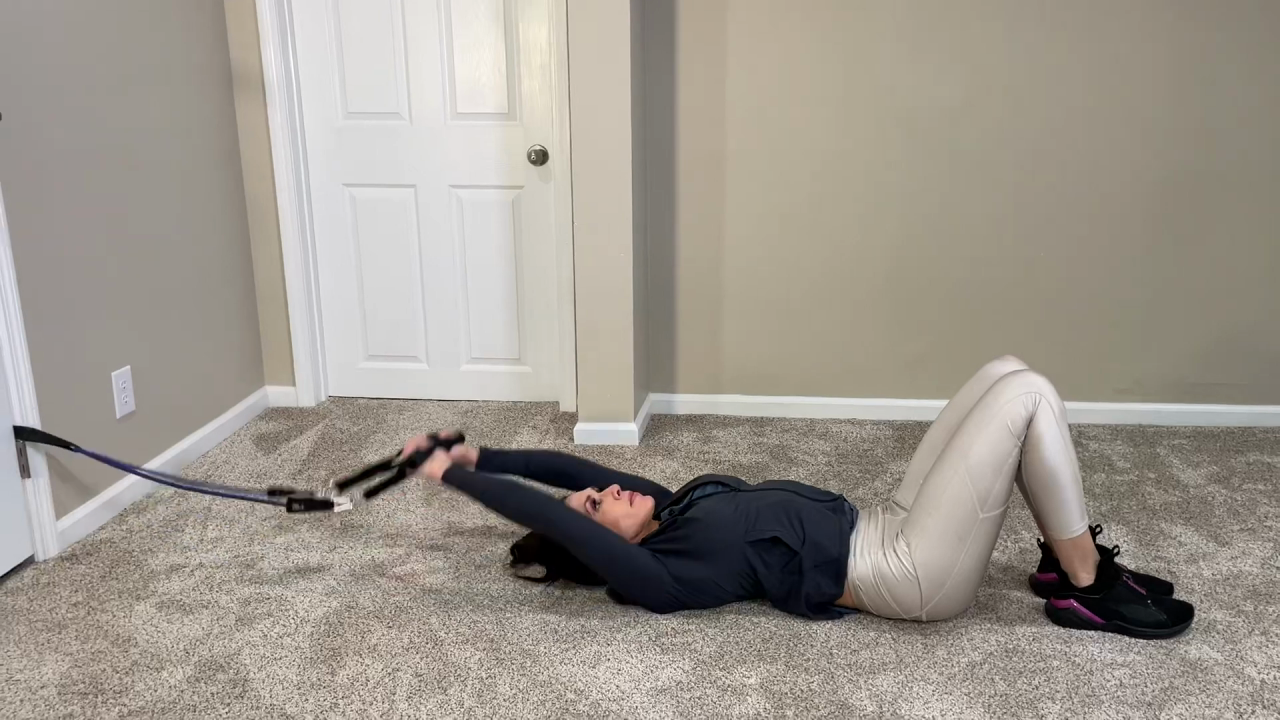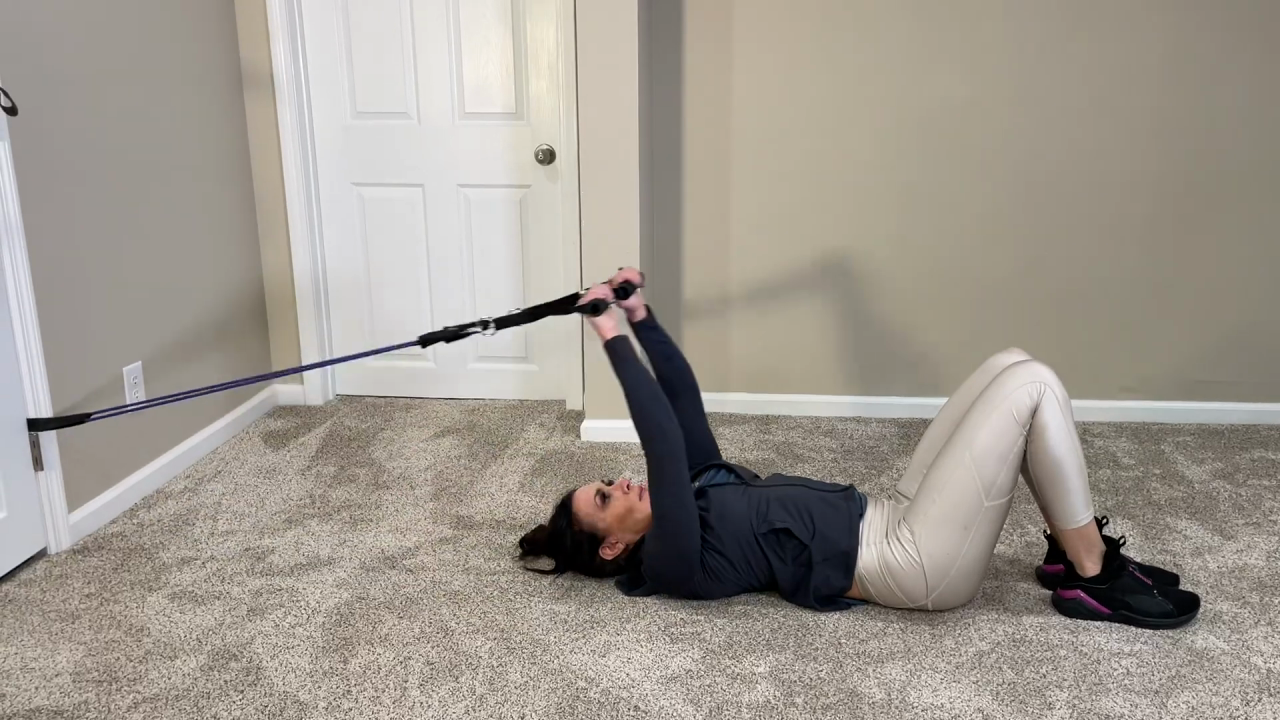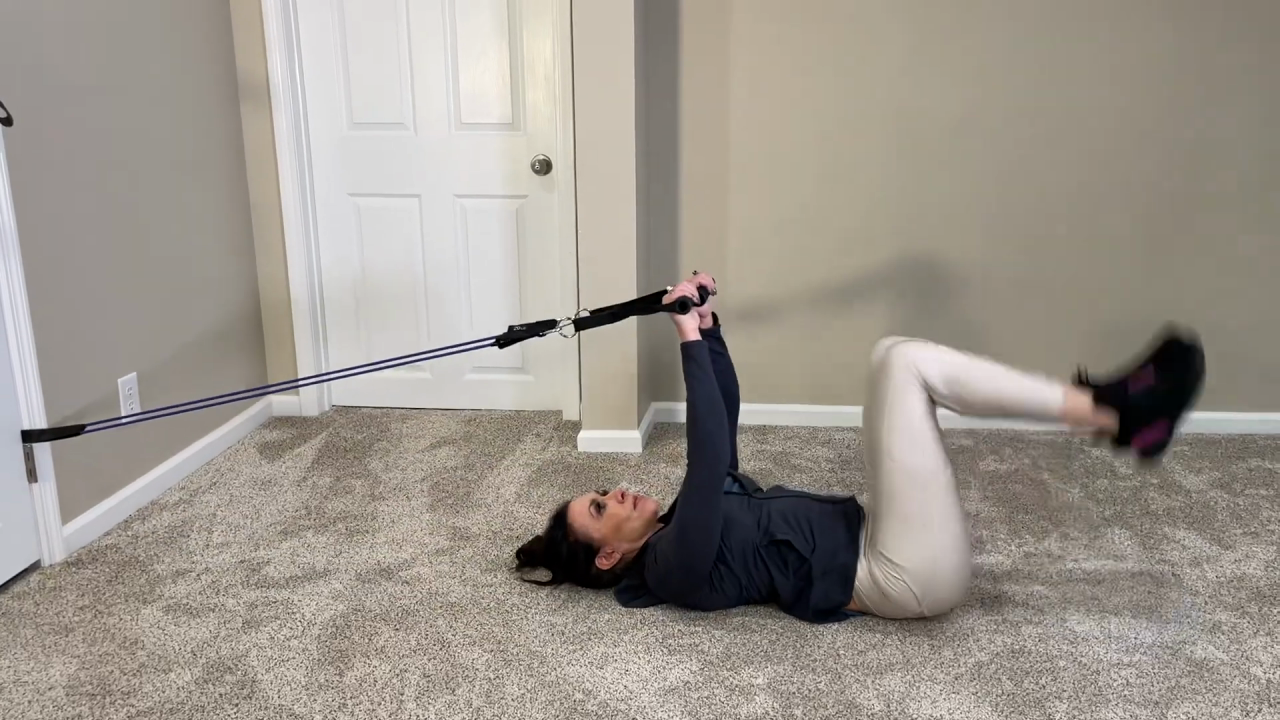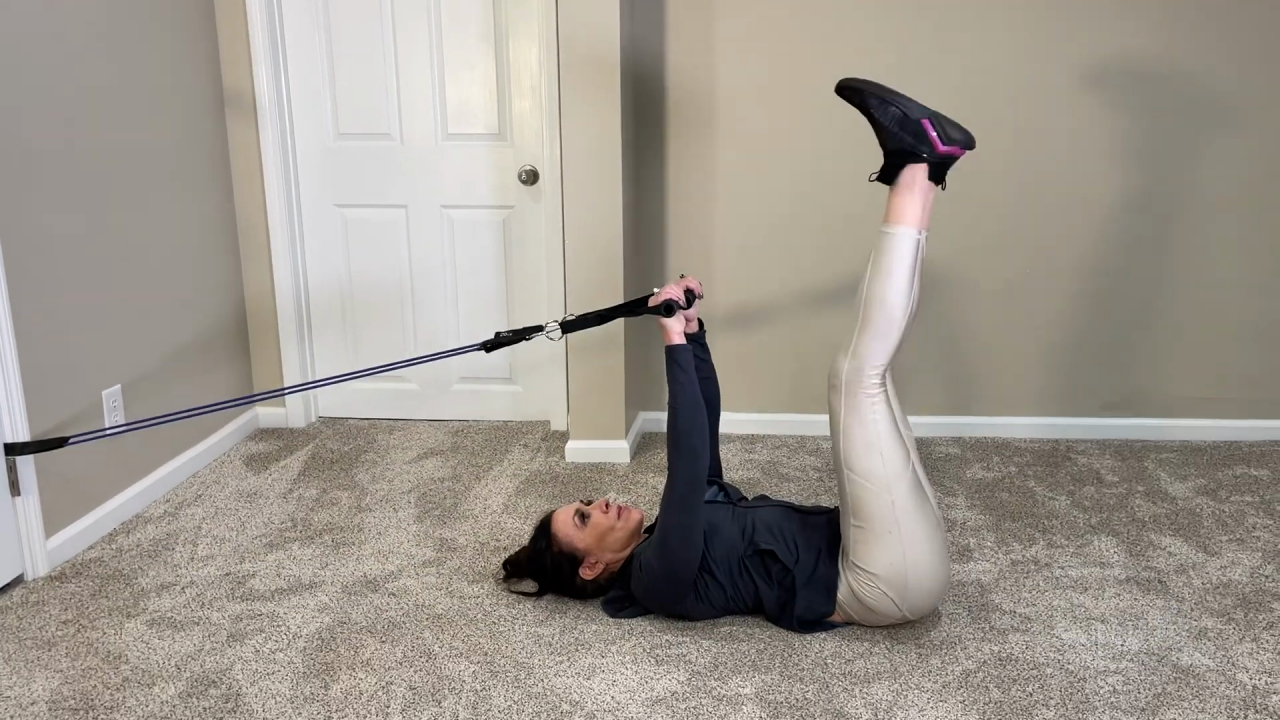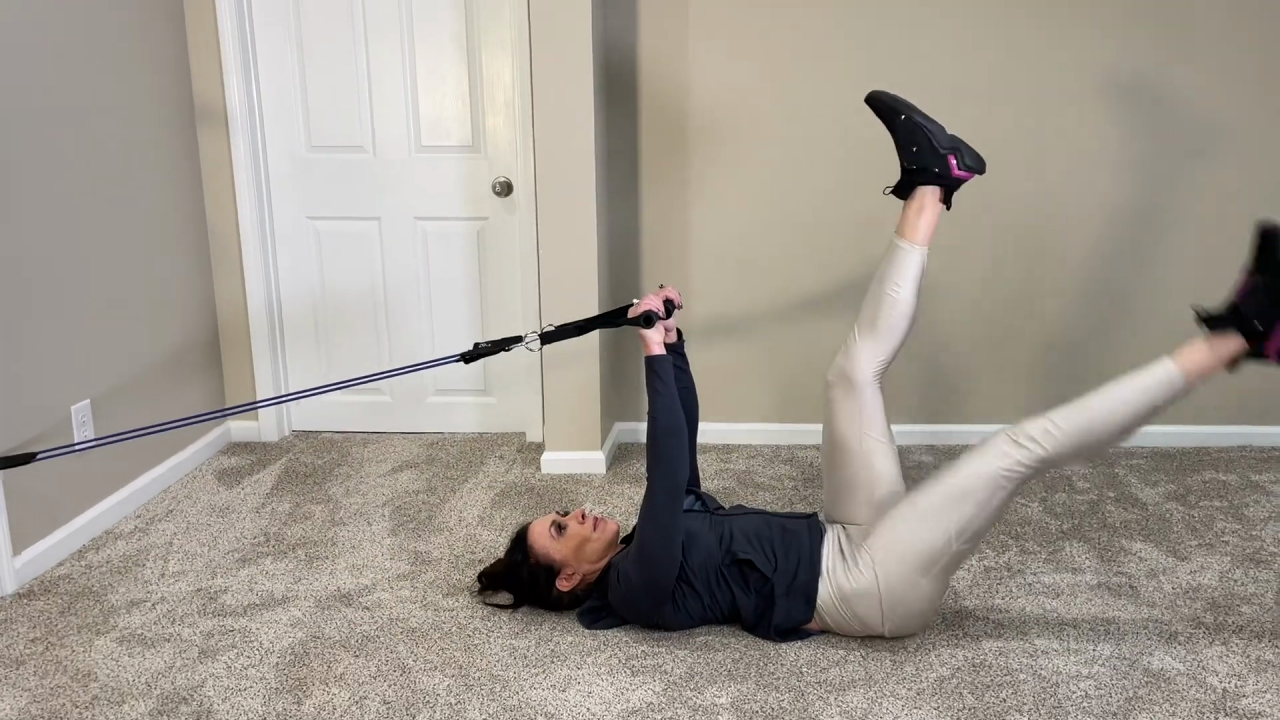
dt=0.7s
person 1, frame 1
left shoulder: (672, 512)
right shoulder: (661, 574)
left elbow: (579, 471)
right elbow: (556, 514)
left wrist: (473, 455)
right wrist: (457, 472)
left hip: (884, 528)
right hip: (910, 575)
left knee: (1006, 376)
right knee: (1027, 396)
left ankle: (1072, 559)
right ankle: (1089, 589)
person 1, frame 2
left shoulder: (702, 487)
right shoulder: (674, 563)
left elbow: (681, 402)
right elbow: (662, 442)
left wrist: (640, 318)
right wrist: (614, 341)
left hip: (890, 519)
right hip: (917, 567)
left knee: (1013, 367)
right knee: (1032, 388)
left ankle: (1072, 551)
right ankle: (1093, 576)
person 1, frame 3
left shoulder: (678, 537)
right shoulder: (679, 570)
left elbow: (717, 443)
right elbow: (708, 465)
left wrist: (702, 332)
right wrist: (688, 348)
left hip: (878, 543)
right hip: (906, 578)
left knee: (897, 359)
right knee: (902, 361)
left ankle: (1102, 404)
right ankle: (1106, 414)
person 1, frame 4
left shoulder: (666, 542)
right shoulder: (660, 578)
left elbow: (702, 438)
right elbow: (688, 463)
left wrist: (692, 334)
right wrist: (675, 347)
left hip: (866, 548)
right hip: (894, 583)
left knee: (864, 367)
right knee: (858, 373)
left ankle: (920, 172)
right ankle: (913, 167)
person 1, frame 5
left shoulder: (648, 547)
right shoulder: (638, 587)
left elbow: (679, 453)
right elbow: (665, 474)
left wrist: (670, 341)
right wrist: (654, 360)
left hip: (846, 545)
right hip: (868, 588)
left knee: (854, 368)
right knee: (1020, 445)
